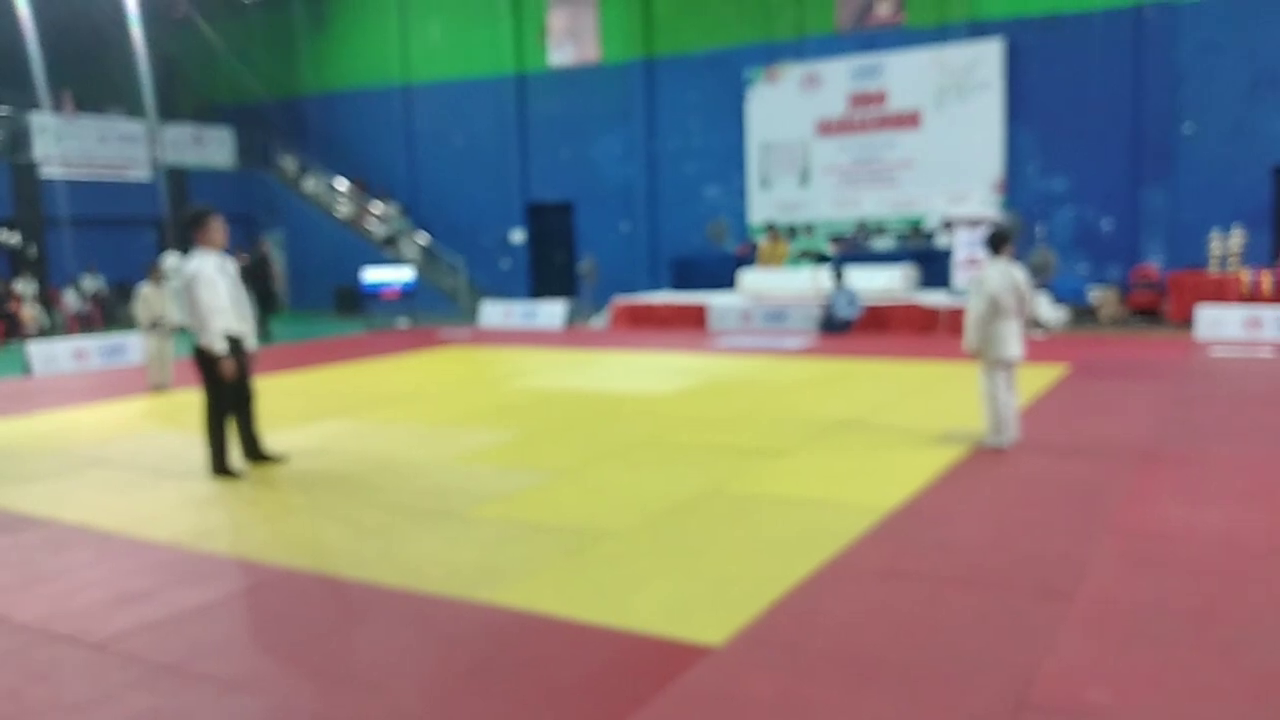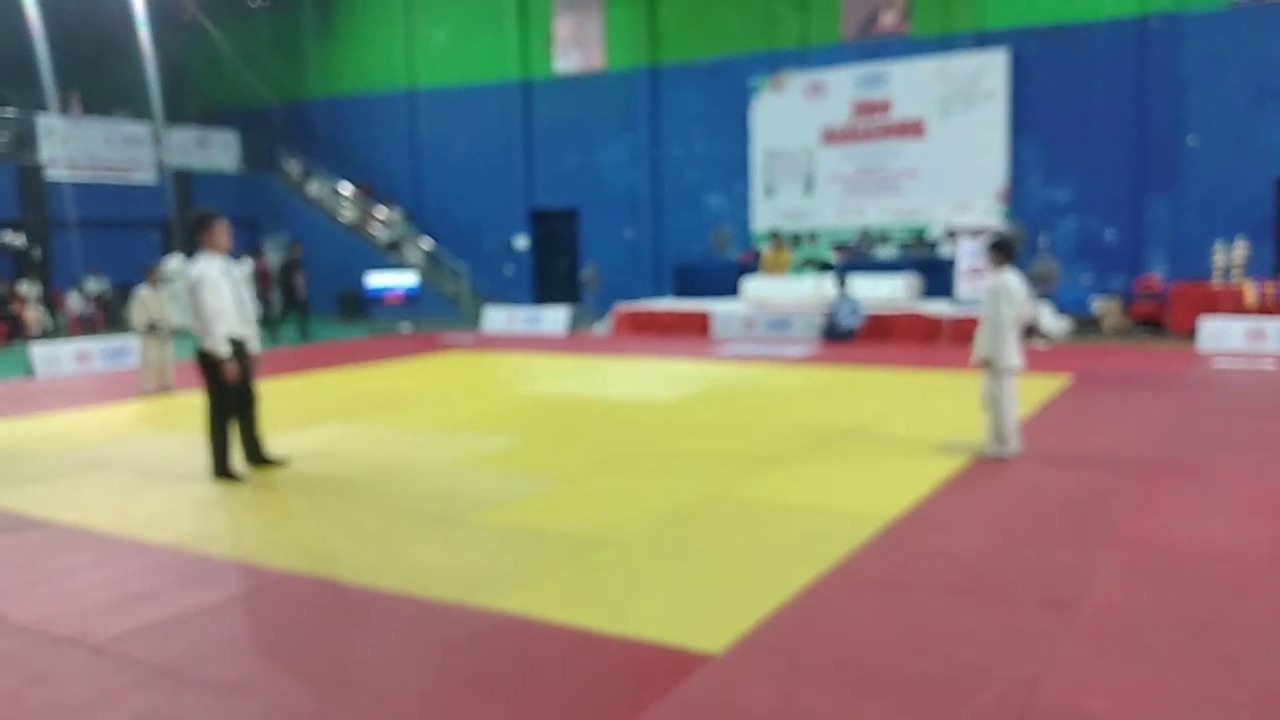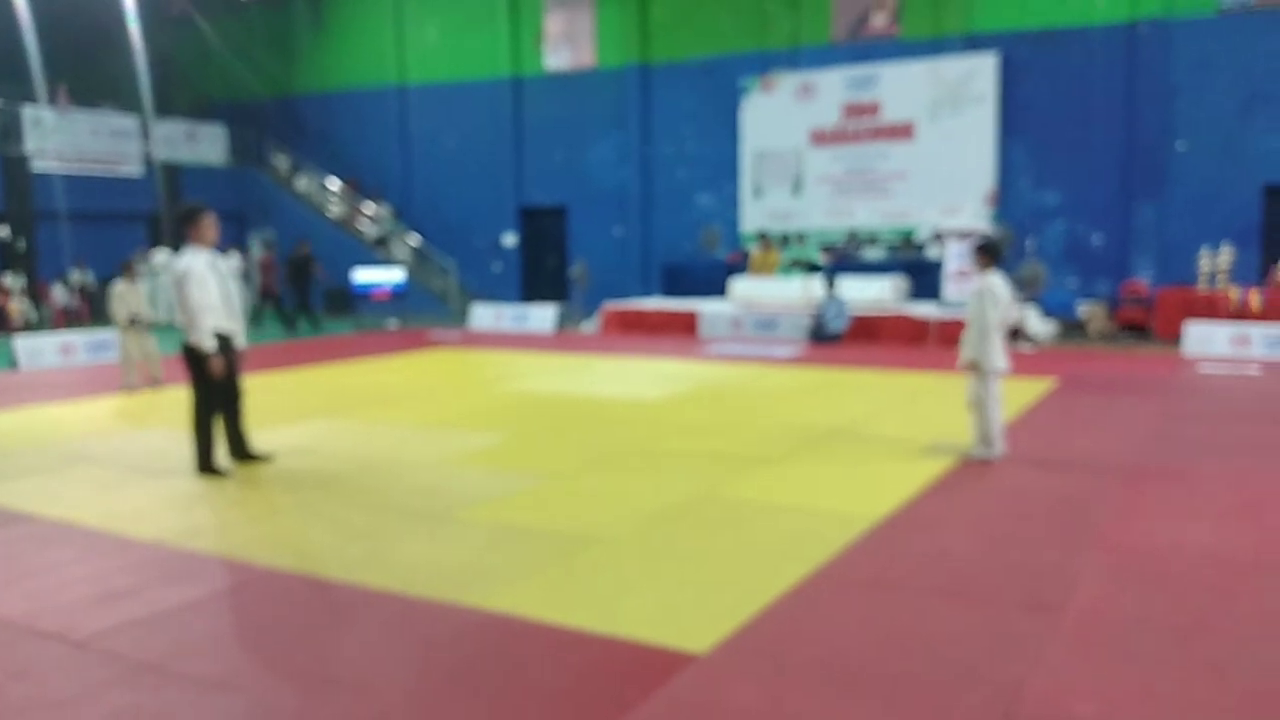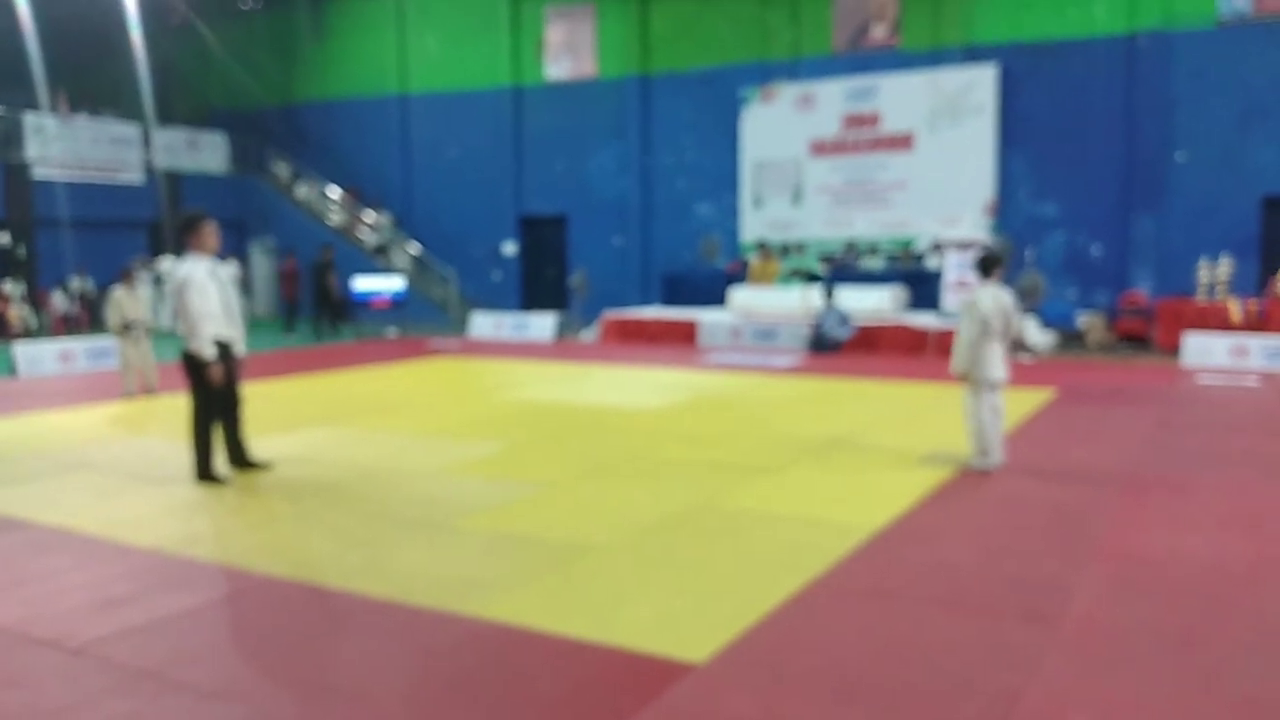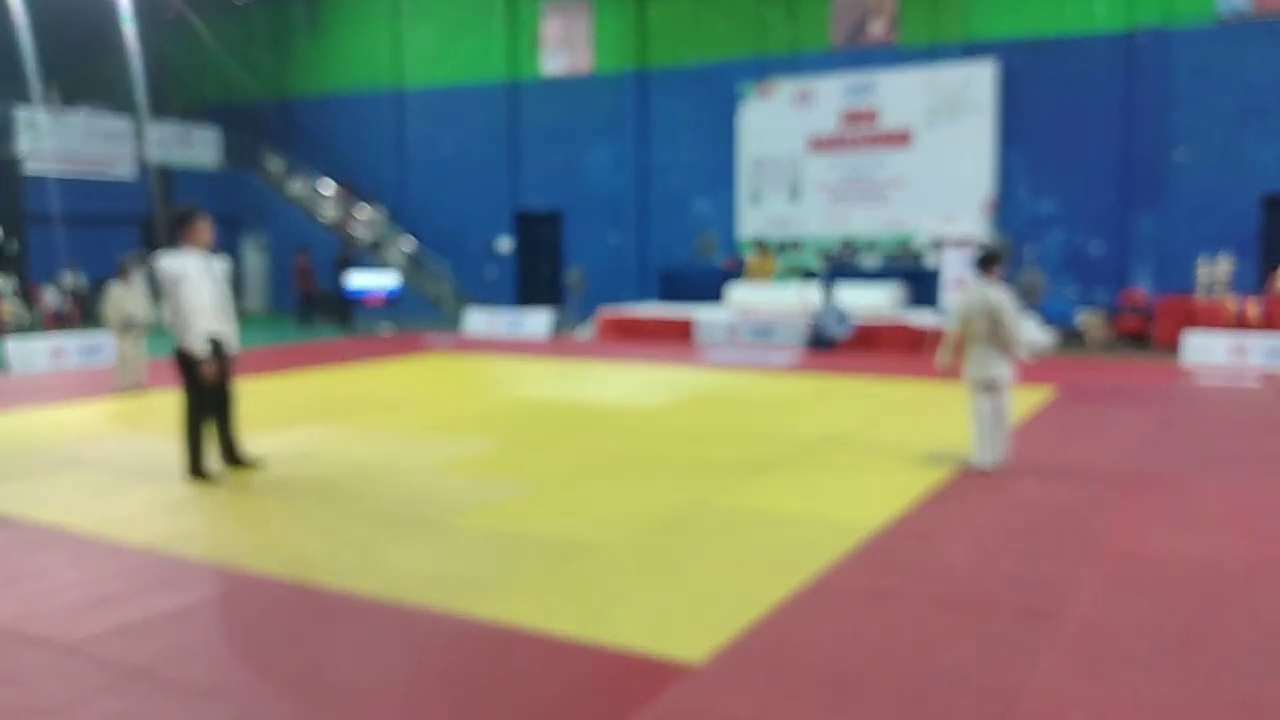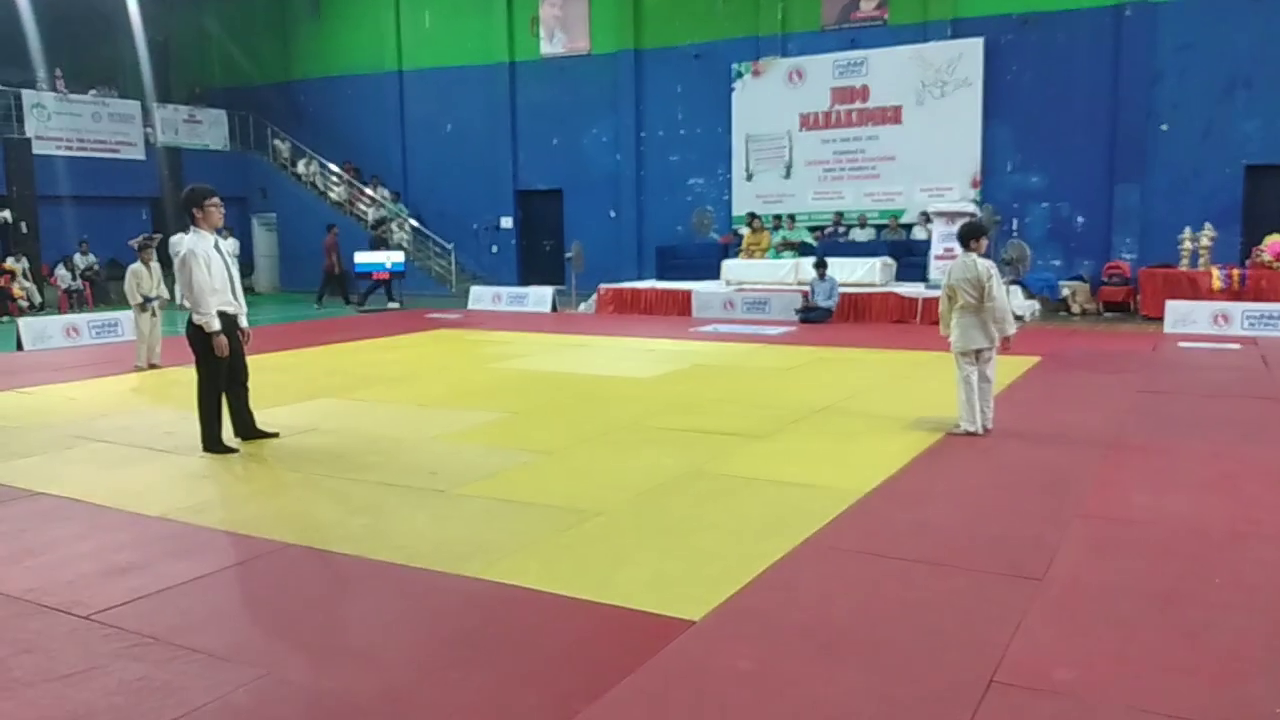
dt=0.4s
person 1, frame 1
left shoulder: (224, 262)
right shoulder: (198, 268)
right elbow: (207, 313)
left wrist: (248, 344)
right wrist: (222, 354)
left hip: (233, 343)
right hip: (216, 347)
left knee: (243, 400)
right knee: (220, 406)
left ankle: (253, 451)
right ankle: (220, 464)
person 1, frame 2
left shoulder: (227, 265)
right shoulder: (203, 271)
right elbow: (211, 316)
left wrist: (251, 347)
right wrist: (225, 357)
left hip: (237, 346)
right hip: (219, 350)
left knee: (246, 403)
right knee: (222, 409)
left ankle: (255, 454)
right ankle: (222, 467)
person 1, frame 3
left shoulder: (214, 260)
right shoulder: (189, 264)
right elbow: (197, 310)
left wrist: (237, 342)
right wrist: (210, 352)
left hip: (223, 341)
right hip: (205, 345)
left knee: (231, 398)
right knee: (207, 403)
left ankle: (240, 450)
right ankle: (205, 462)
person 1, frame 4
left shoulder: (215, 269)
right shoulder: (190, 273)
right elbow: (196, 318)
left wrist: (237, 349)
right wrist: (210, 359)
left hip: (224, 348)
right hip: (205, 352)
left knee: (230, 406)
right knee: (207, 411)
left ankle: (239, 457)
right ankle: (204, 469)
person 1, frame 5
left shoulder: (211, 264)
right shoulder: (182, 268)
right elbow: (188, 315)
left wrist: (229, 346)
right wrist: (202, 356)
left hip: (216, 345)
right hip: (198, 349)
left knee: (221, 403)
right knee: (200, 407)
left ankle: (231, 455)
right ankle: (196, 466)
person 1, frame 6
left shoulder: (217, 244)
right shoulder: (194, 248)
right elbow: (202, 293)
left wrist: (242, 321)
right wrist: (215, 332)
left hip: (228, 320)
right hip: (210, 325)
left knee: (238, 378)
right knee: (212, 384)
left ankle: (246, 428)
right ankle: (212, 440)
person 2, frame 1
left shoulder: (984, 276)
right shoulder: (1019, 272)
left elbow: (976, 312)
right elbow: (1026, 306)
left wrist: (971, 343)
left hip: (992, 340)
right hip: (1012, 338)
left knee: (995, 387)
right knee: (1007, 385)
left ankle: (1000, 436)
right ankle: (1011, 431)
person 2, frame 2
left shoulder: (999, 283)
right shoulder: (1017, 279)
left elbow: (994, 322)
right elbow: (1024, 314)
left wrist: (983, 352)
left hip: (996, 350)
right hip: (1009, 348)
left knee: (998, 397)
right knee: (1005, 395)
left ankle: (1002, 445)
right ankle: (1010, 441)
person 2, frame 3
left shoulder: (985, 286)
right shoulder: (1001, 282)
left elbow: (981, 324)
right elbow: (1009, 316)
left wrist: (970, 355)
left hip: (983, 353)
right hip: (995, 351)
left knee: (984, 400)
right knee: (990, 398)
left ankle: (988, 448)
right ankle: (995, 444)
person 2, frame 4
left shoulder: (975, 298)
right shoulder: (1006, 295)
left elbow: (966, 335)
right elbow: (1014, 329)
left wrist: (959, 365)
left hip: (978, 362)
right hip: (997, 361)
left knee: (980, 410)
right knee: (994, 408)
left ankle: (985, 458)
right ankle: (996, 454)
person 2, frame 5
left shoulder: (969, 296)
right shoulder: (1001, 295)
left elbow: (955, 330)
right elbow: (1011, 330)
left wrist: (946, 359)
right wrist: (1017, 354)
left hip: (978, 360)
right hip: (999, 361)
left knee: (983, 409)
right knee: (1000, 409)
left ankle: (984, 458)
right ankle: (998, 454)
person 2, frame 6
left shoulder: (952, 269)
right shoulder: (986, 267)
left elbow: (945, 304)
right elbow: (997, 302)
left wrist: (947, 328)
right wrist: (1006, 331)
left hip: (962, 329)
right hip: (985, 328)
left knee: (967, 377)
right knee: (985, 377)
left ankle: (971, 424)
right ankle: (985, 421)
